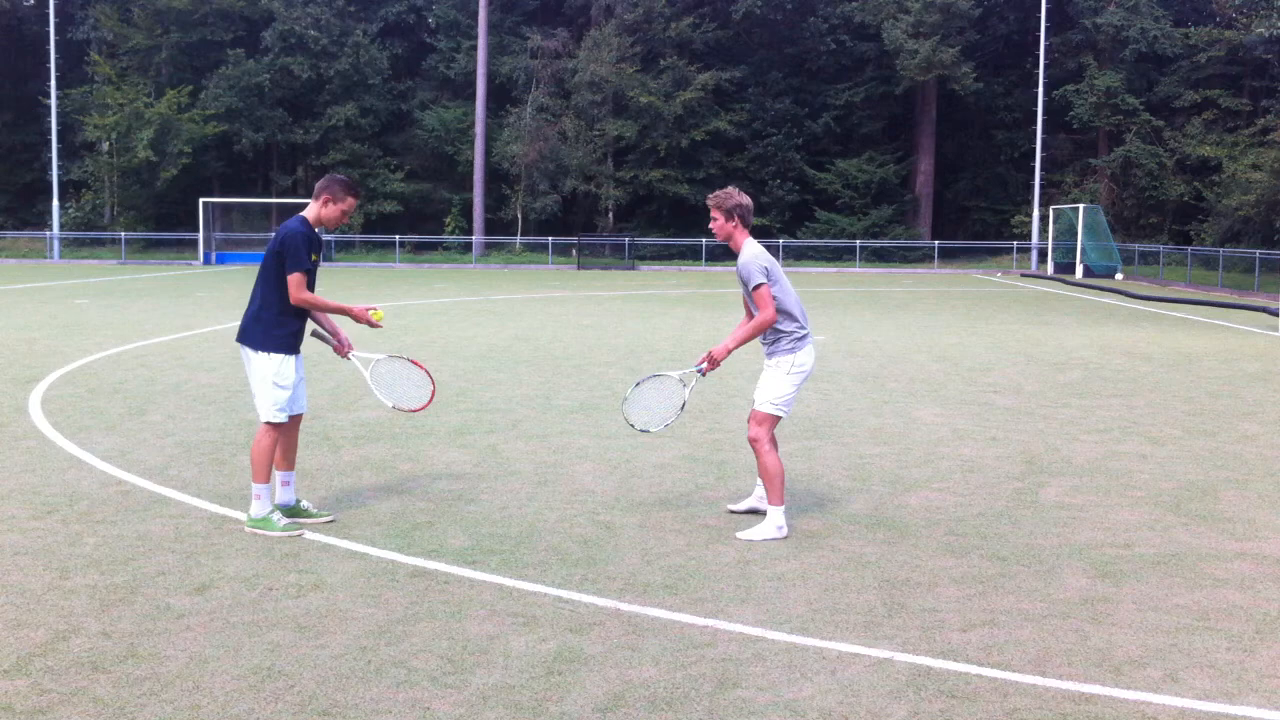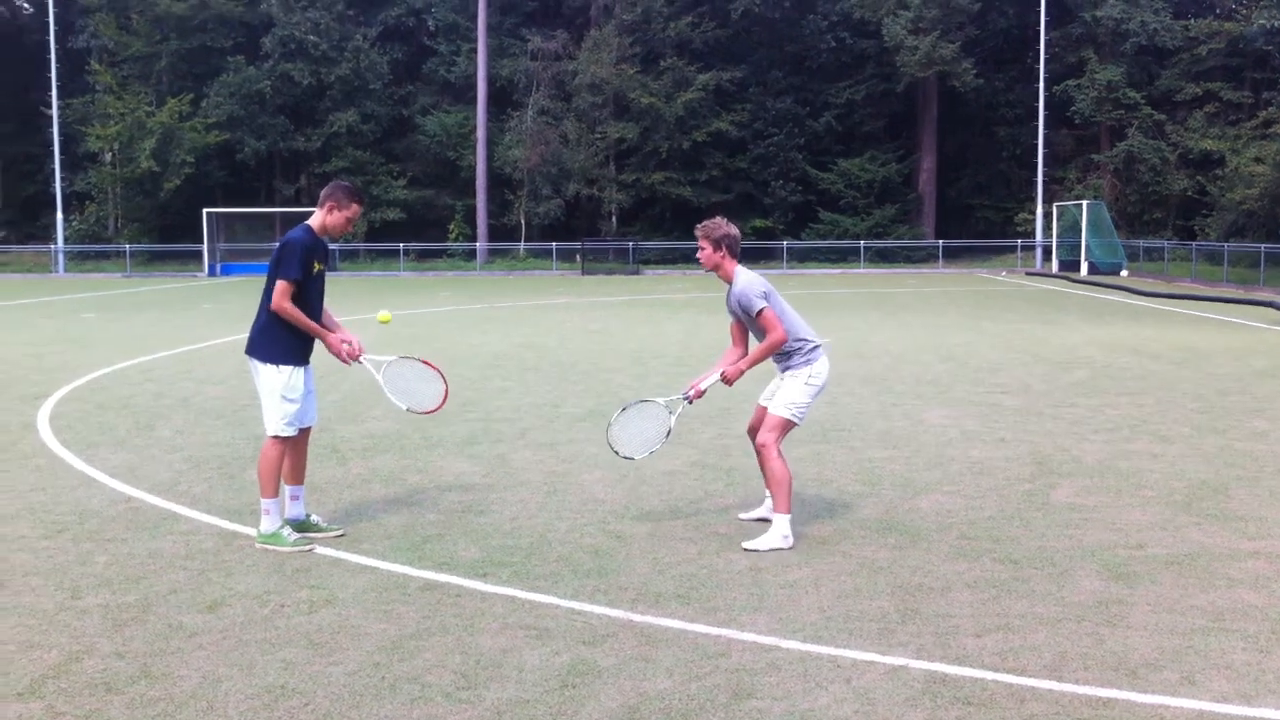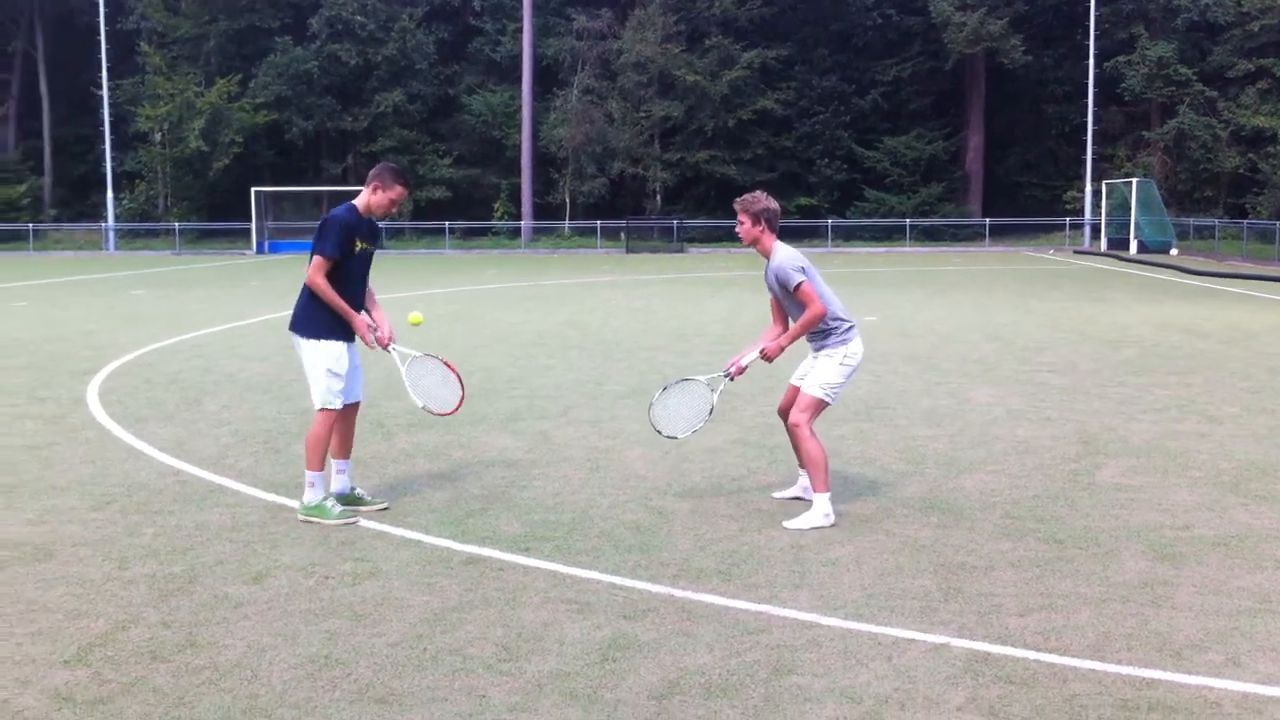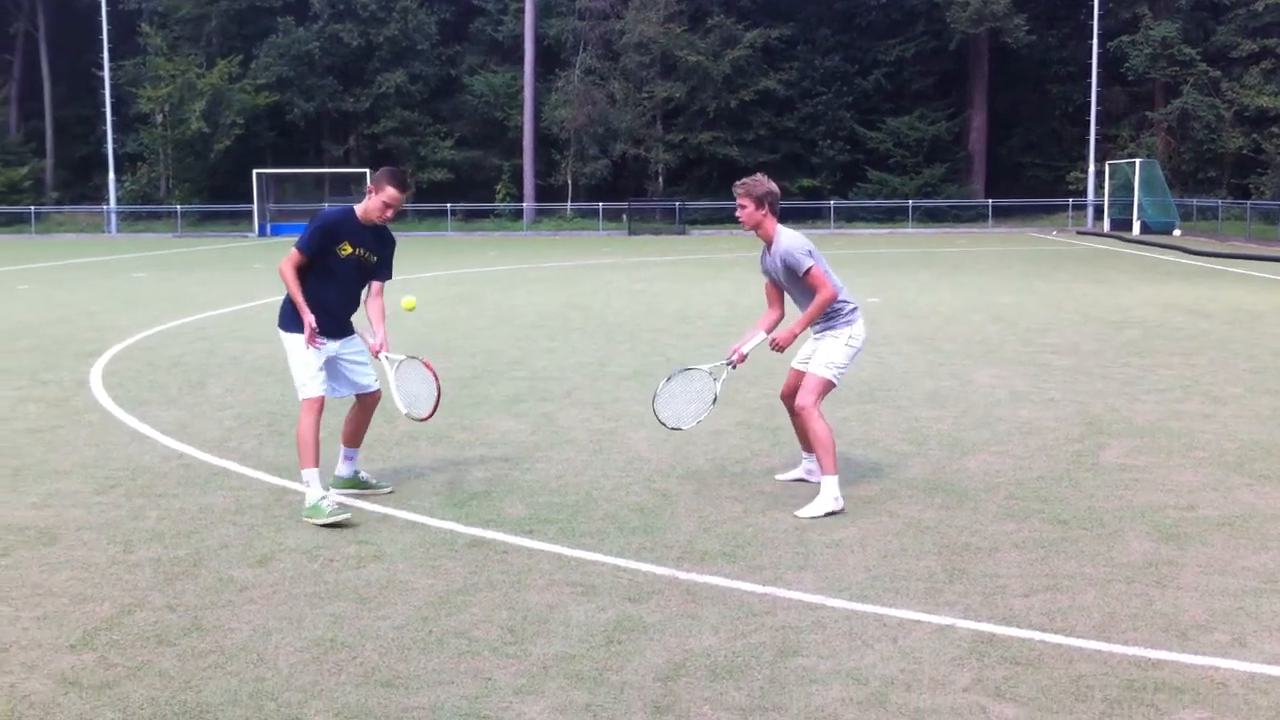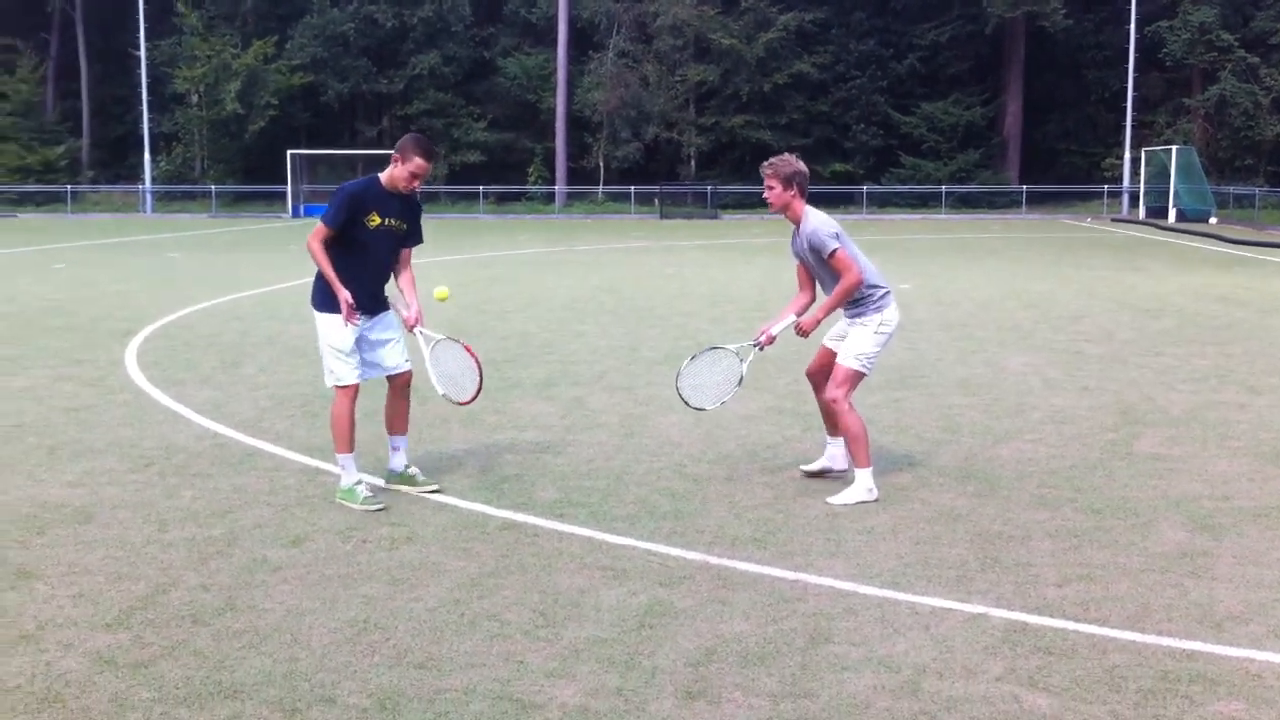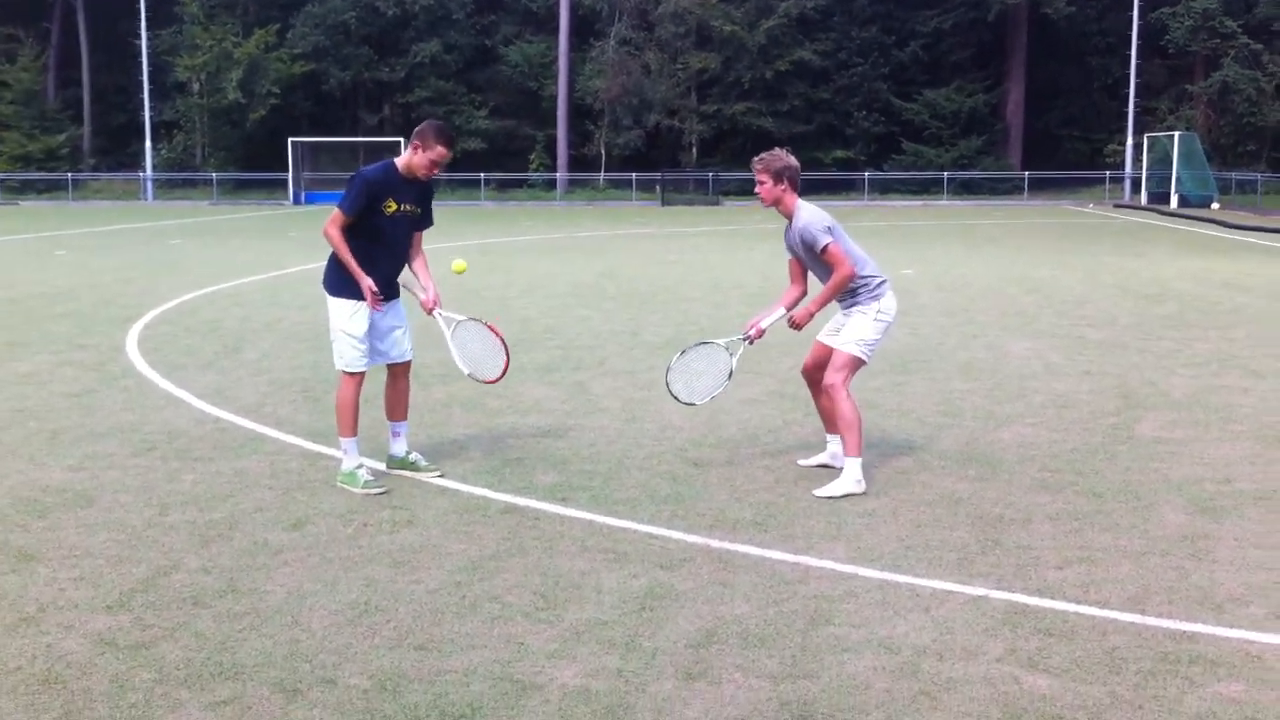
dt=0.4s
person 1, frame 1
left shoulder: (311, 238)
right shoulder: (295, 234)
right elbow: (298, 297)
left wrist: (335, 333)
right wrist: (350, 312)
left hip: (285, 344)
right hip: (267, 342)
left knee: (292, 418)
right knee: (273, 422)
left ankle: (286, 500)
right ankle: (259, 511)
person 1, frame 2
left shoulder: (320, 247)
right shoulder: (297, 242)
right elbow: (280, 303)
left wrist: (342, 334)
right wrist: (324, 336)
left hip: (297, 356)
right hip: (276, 355)
left knee: (300, 432)
right knee: (279, 435)
left ankle: (296, 515)
right ankle: (269, 527)
person 1, frame 3
left shoulder: (371, 231)
right shoulder: (340, 221)
right elbow: (314, 277)
left wrist: (381, 322)
right wrist: (353, 316)
left hip: (341, 332)
right hip: (318, 329)
left knee: (350, 405)
right knee: (329, 409)
left ankle: (341, 487)
right ankle: (313, 499)
person 1, frame 4
left shoulder: (384, 241)
right shoulder: (329, 222)
left elbow: (374, 295)
right elbow: (288, 266)
left wrist: (380, 333)
right wrist: (305, 313)
left hip: (342, 330)
right hip: (302, 327)
left knee: (370, 394)
right knee: (313, 401)
left ankle: (346, 472)
right ankle: (314, 497)
person 1, frame 5
left shoulder: (411, 207)
right shoulder: (353, 193)
left elbow: (403, 264)
right elbow: (315, 241)
left wrist: (412, 303)
right wrist: (339, 290)
left hip: (378, 307)
right hip: (336, 306)
left knee: (401, 377)
right knee: (347, 387)
left ankle: (398, 466)
right ankle: (348, 481)
person 1, frame 6
left shoulder: (422, 190)
right shoulder: (371, 179)
left elbow: (414, 246)
right elbow: (332, 228)
left wrist: (428, 286)
right wrist: (360, 277)
left hip: (388, 292)
right hip: (350, 290)
left knee: (400, 365)
right knee: (353, 372)
left ankle: (399, 451)
right ankle: (350, 465)
person 2, frame 1
left shoulder: (749, 260)
right shoulder: (749, 257)
left elbow: (768, 316)
right elbow: (752, 318)
left wrist: (728, 347)
right wrist: (719, 351)
left hip: (789, 355)
right hip: (783, 354)
left knee: (758, 435)
right knee: (759, 427)
left ankle: (776, 521)
right ankle: (763, 495)
person 2, frame 2
left shoulder: (746, 286)
right shoulder: (733, 292)
left elbow: (778, 335)
right elbow: (738, 348)
left wrist: (741, 368)
right wrist: (705, 379)
left hip: (806, 366)
right hip: (793, 368)
left knee: (767, 442)
right knee: (757, 431)
left ankle: (782, 530)
right ankle: (773, 503)
person 2, frame 3
left shoulder: (783, 261)
right shoulder: (771, 267)
left elbow: (817, 309)
right elbow: (780, 325)
left wrist: (781, 345)
right wrist: (746, 356)
left hip: (839, 347)
right hip: (823, 348)
left knee: (799, 420)
right knee: (786, 411)
left ankle: (822, 508)
right ankle: (807, 482)
person 2, frame 4
left shoulder: (790, 245)
right shoulder: (767, 255)
left elbow: (829, 292)
right elbow: (775, 310)
left wrist: (793, 331)
right wrist: (747, 343)
left hip: (842, 328)
right hip: (822, 330)
left knee: (806, 403)
right knee: (790, 395)
left ankle: (831, 492)
right ankle: (811, 465)
person 2, frame 5
left shoulder: (816, 227)
right shoulder: (798, 236)
left elbow: (853, 277)
right elbow: (806, 293)
left wrist: (817, 317)
right wrist: (775, 325)
left hip: (874, 313)
right hip: (855, 314)
left knee: (836, 395)
right knee: (816, 373)
left ankle: (865, 484)
right ankle: (835, 453)
person 2, frame 6
left shoulder: (808, 222)
right shoulder: (792, 230)
left elbow: (846, 270)
right elbow: (798, 287)
left wrist: (811, 310)
right wrist: (763, 318)
left hip: (872, 302)
right hip: (853, 305)
left knee: (834, 382)
right knee: (812, 370)
left ankle: (853, 473)
right ankle: (836, 449)
